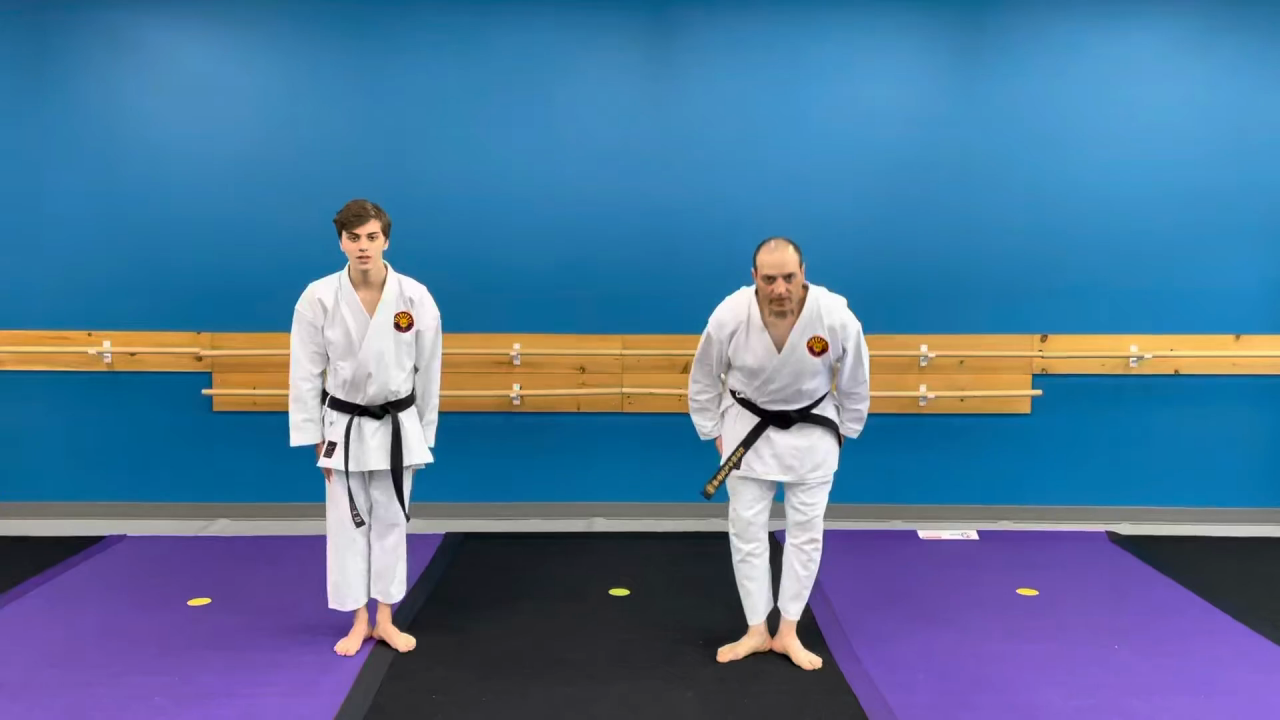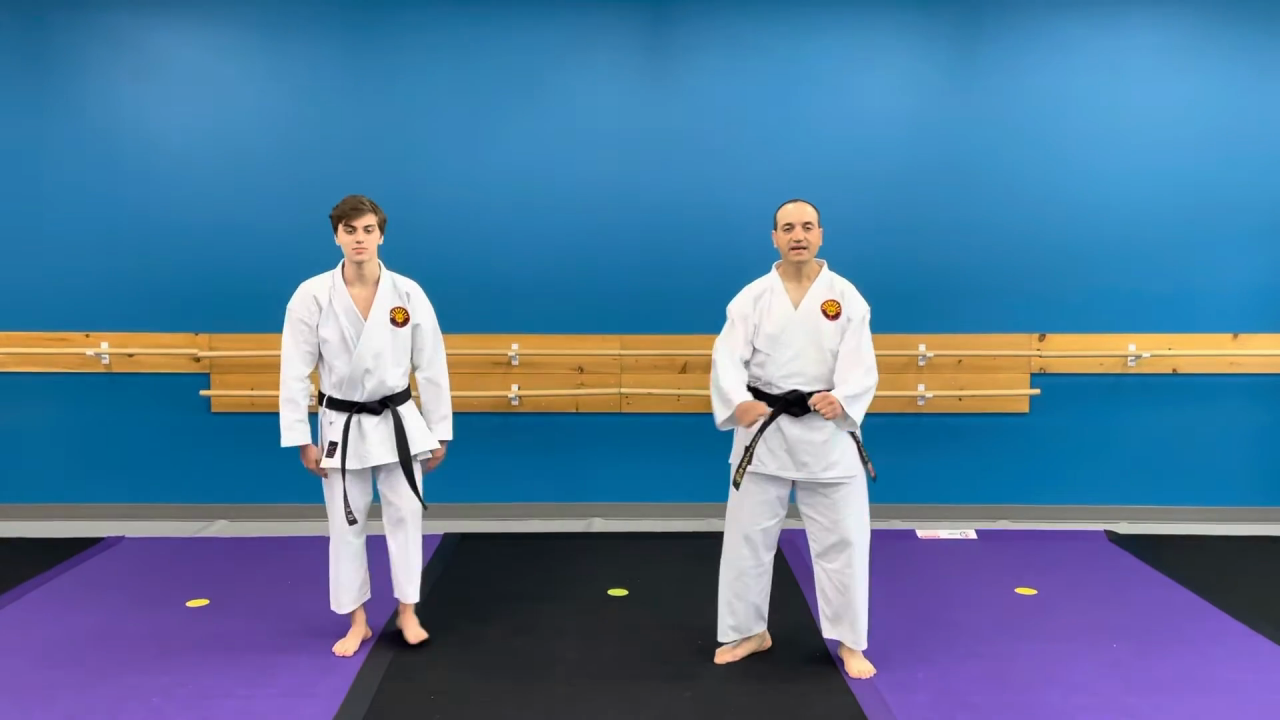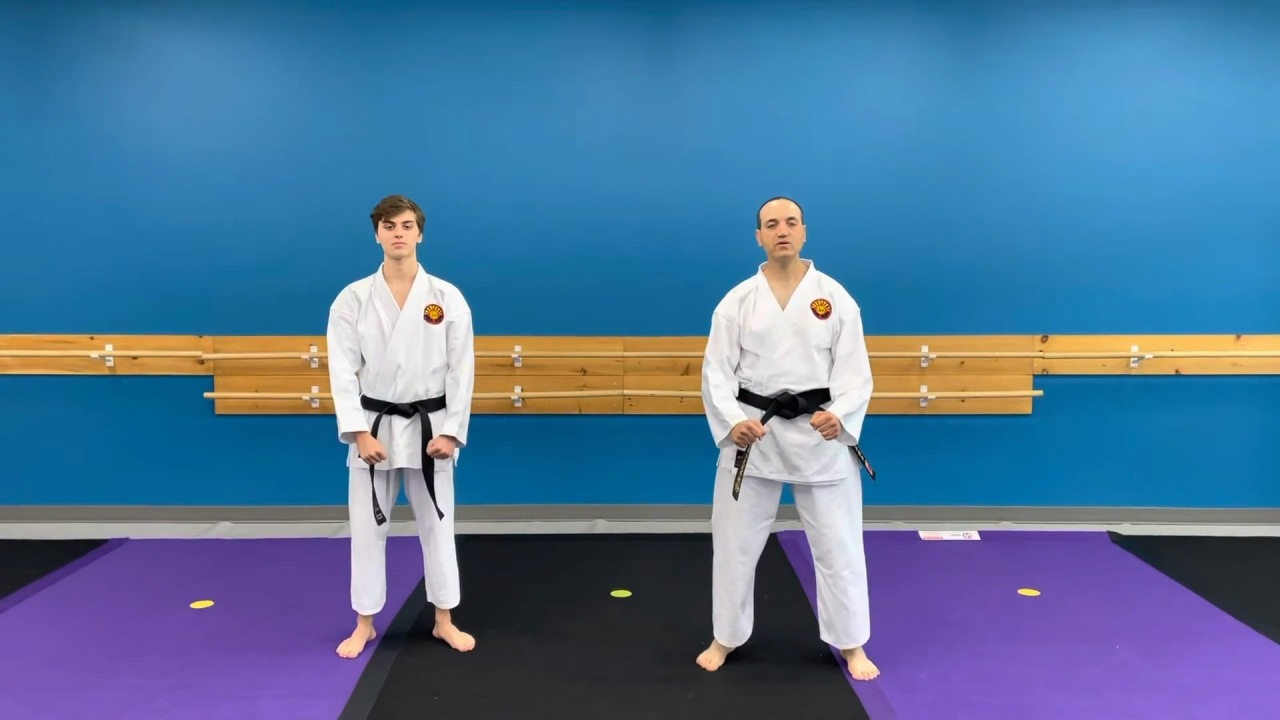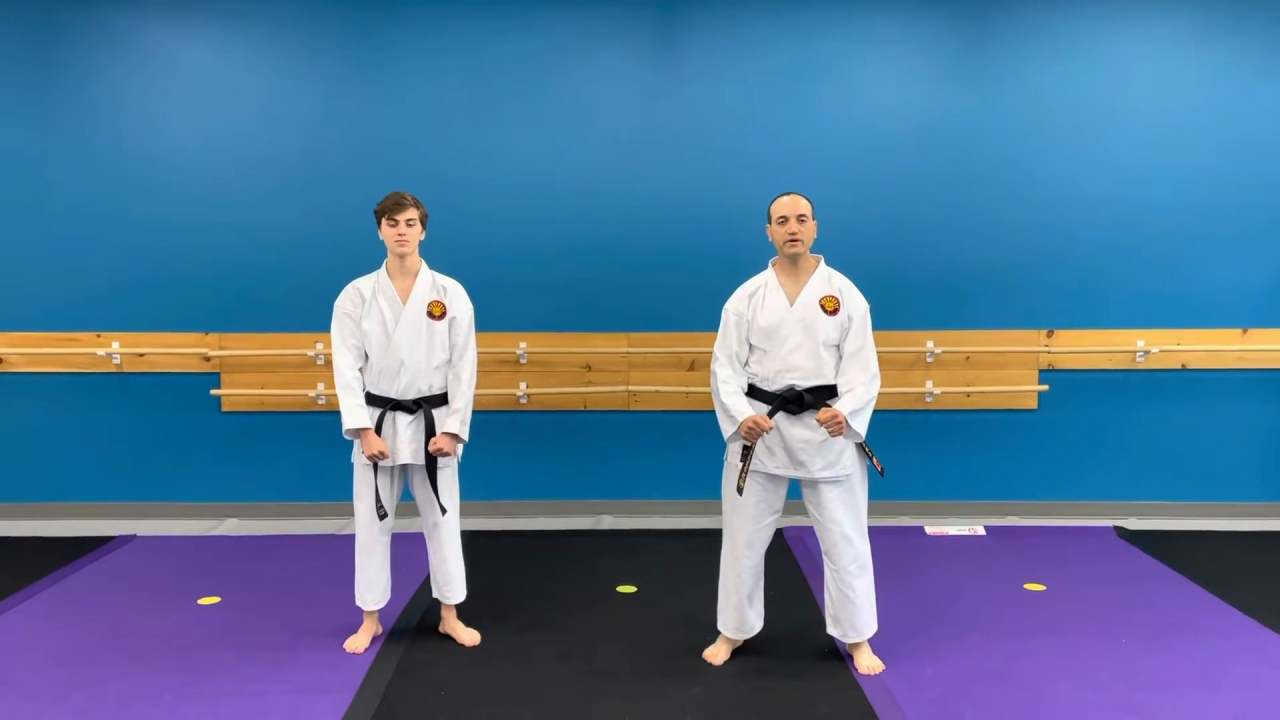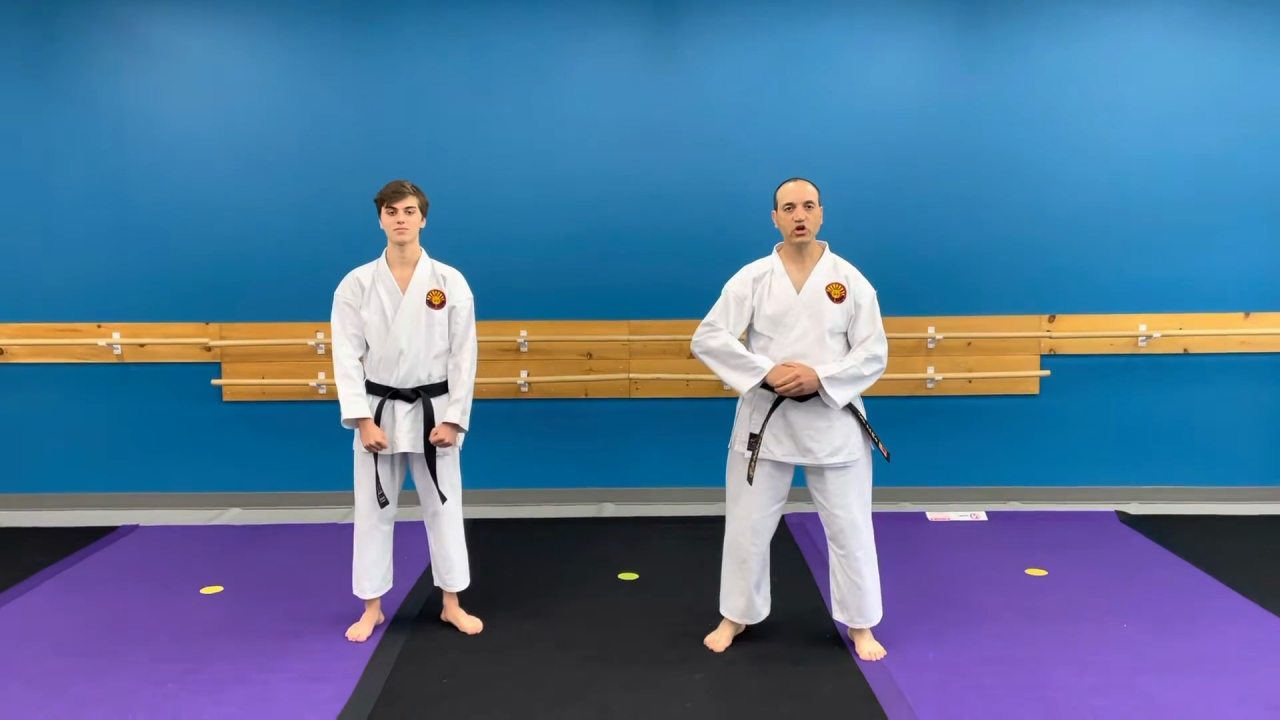
dt=1s
person 1, frame 1
left shoulder: (836, 317)
right shoulder: (729, 316)
left elbow: (854, 382)
right elbow: (704, 378)
left wrist: (844, 430)
right wrist: (714, 430)
left hip: (811, 431)
right hip: (749, 429)
left knee: (806, 529)
right knee: (746, 527)
left ankle: (788, 631)
right ankle: (756, 630)
person 1, frame 2
left shoulder: (845, 296)
right shoulder: (752, 298)
left elbow: (860, 365)
right elbow: (728, 357)
left wrist: (842, 399)
right wrist: (739, 400)
left hip: (827, 432)
right hip: (763, 430)
left knee: (843, 540)
right knee: (747, 538)
left ankle: (850, 642)
right ankle: (751, 631)
person 1, frame 3
left shoulder: (834, 296)
right shoulder: (737, 301)
left elbow: (854, 370)
right elbow: (716, 371)
left wrist: (840, 415)
right wrist: (732, 421)
left hip: (820, 433)
right hip: (753, 433)
left knee: (838, 544)
right knee: (735, 541)
left ankle: (850, 644)
right ankle: (726, 637)
person 1, frame 4
left shoulder: (844, 292)
right shoulder: (747, 296)
left elbow: (863, 368)
right elbow: (726, 365)
left wrist: (846, 413)
right wrist: (741, 416)
left hip: (828, 429)
right hip: (761, 428)
left knee: (845, 539)
right knee: (744, 537)
left ankle: (857, 638)
right ankle: (733, 631)
person 1, frame 5
left shoulder: (849, 280)
right shoulder: (751, 279)
left elbow: (873, 354)
right elbow: (707, 338)
left wrist: (820, 378)
right wrist: (765, 371)
left hip: (832, 417)
right hip: (765, 415)
left knee: (850, 527)
right knee: (748, 524)
left ankle: (860, 624)
right ankle: (735, 616)
person 2, frame 1
left shoulder: (416, 296)
right shoulder: (318, 297)
left elbow: (428, 371)
right elbow: (305, 372)
left wrist: (423, 433)
right wrist: (314, 436)
left hip: (396, 425)
right hip: (344, 426)
left knee: (391, 522)
right knee: (347, 523)
left ankle: (384, 620)
right ankle: (359, 622)
person 2, frame 2
left shoulder: (408, 293)
right shoulder: (311, 296)
left elbow: (431, 366)
right elbow: (295, 371)
left wrist: (438, 432)
right wrist: (304, 439)
left hip: (396, 422)
right hip: (342, 425)
left knee: (405, 516)
right knee: (346, 524)
left ankle: (407, 611)
right ankle: (358, 622)
person 2, frame 3
left shoulder: (447, 297)
right shoulder: (353, 299)
left elbow: (461, 369)
right elbow: (343, 370)
left wrist: (451, 431)
right wrist: (359, 432)
left hip: (429, 426)
right hip: (374, 426)
left knee: (437, 524)
right knee: (367, 526)
left ankle: (443, 620)
right ankle: (365, 623)
person 2, frame 4
left shoulder: (450, 293)
right shoulder: (356, 295)
left elbow: (463, 365)
right elbow: (347, 367)
left wrist: (452, 429)
right wrist: (364, 430)
left hip: (433, 422)
right hip: (379, 423)
left knee: (442, 518)
right knee: (372, 522)
left ankle: (450, 616)
right ankle: (370, 619)
person 2, frame 5
left shoulder: (449, 281)
right shoulder: (356, 284)
left elbow: (463, 354)
right elbow: (347, 356)
left wrist: (453, 418)
right wrist: (363, 420)
left hip: (434, 410)
right hip: (379, 411)
left knee: (443, 506)
right knee: (373, 510)
left ankle: (452, 603)
right ankle: (372, 607)
